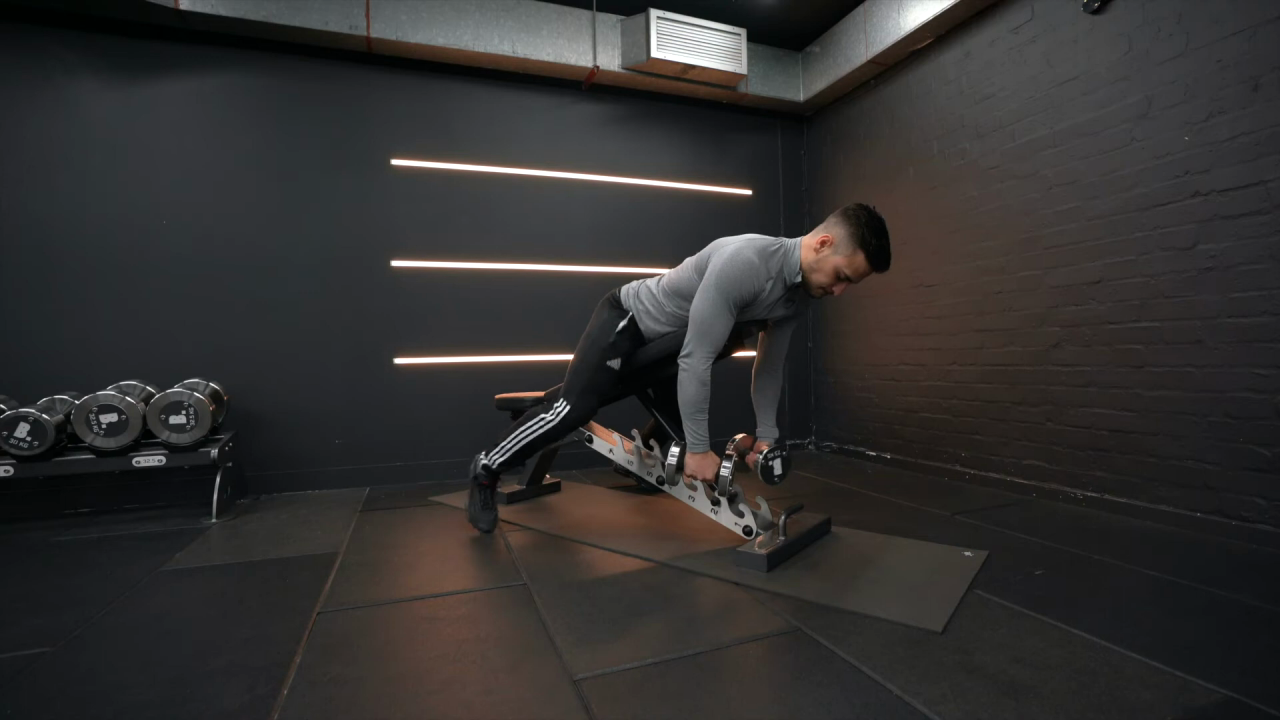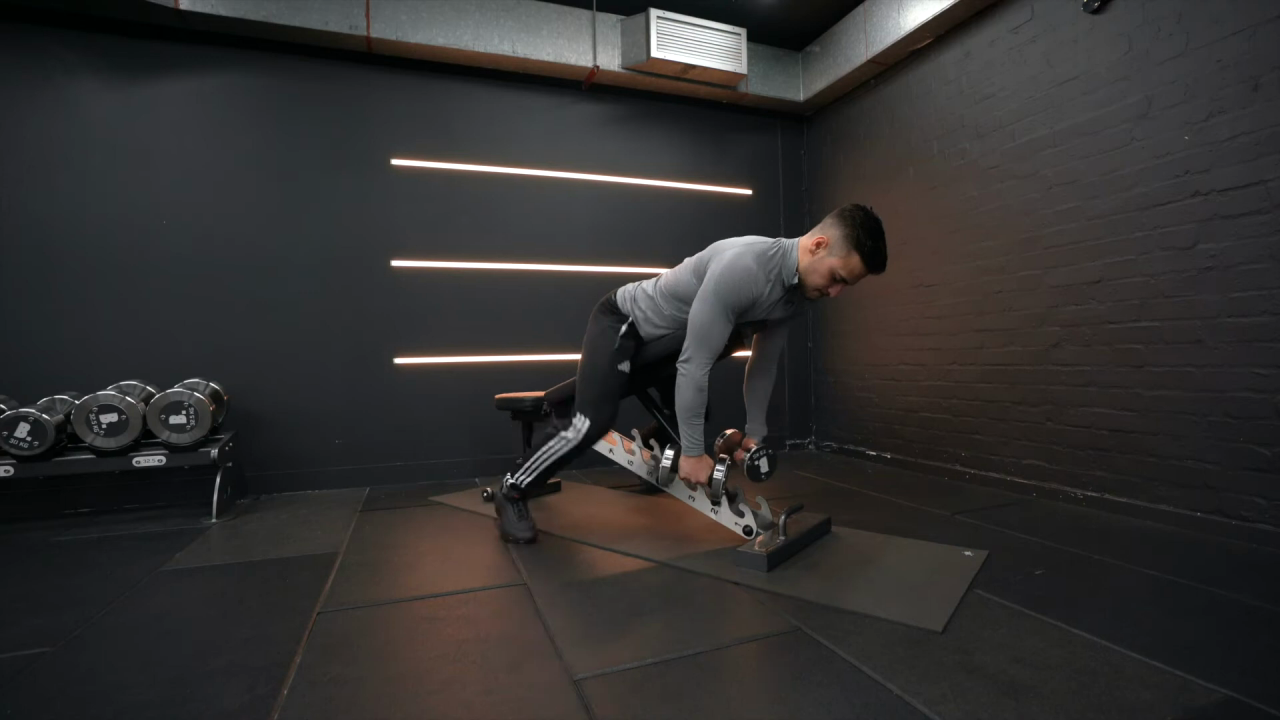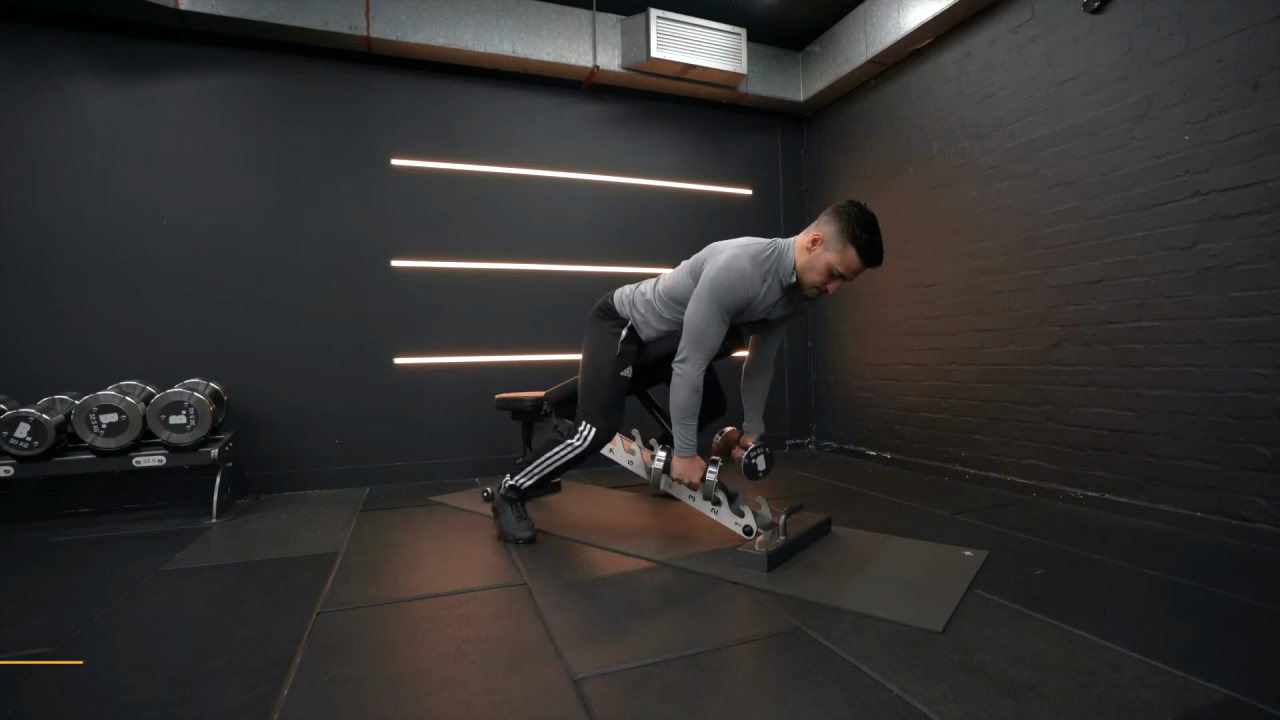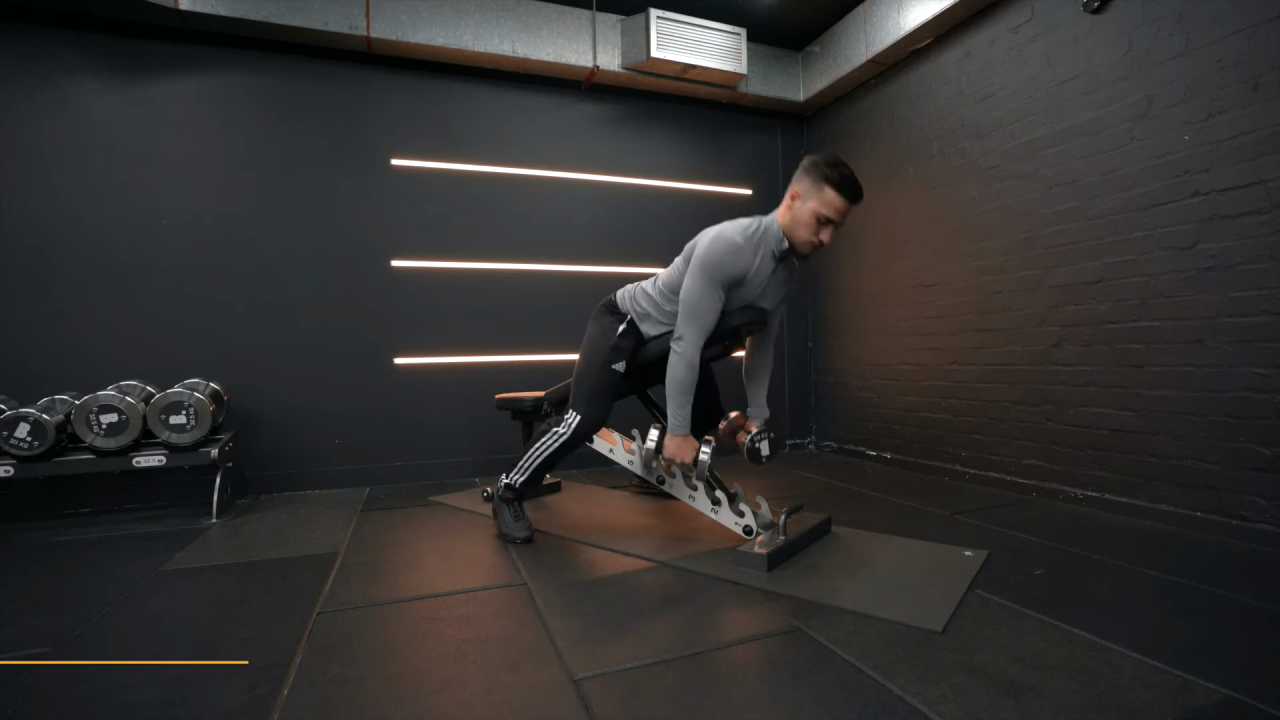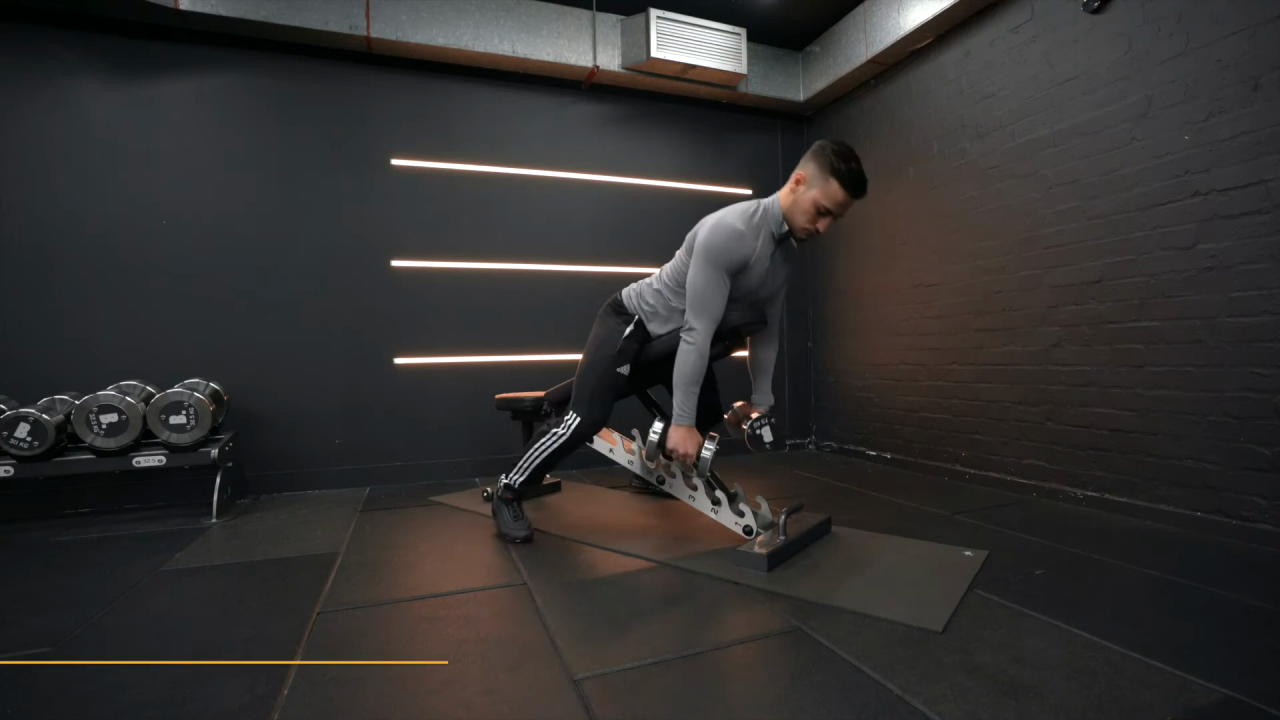
dt=0.2s
person 1, frame 1
left shoulder: (797, 293)
right shoulder: (743, 262)
left elbow: (769, 365)
right elbow: (697, 359)
left wrist: (766, 435)
right wrist: (698, 449)
left hip: (667, 336)
right hip: (629, 317)
left knee: (679, 416)
right knee: (574, 408)
right ankle: (487, 471)
person 1, frame 2
left shoulder: (795, 292)
right shoulder: (742, 267)
left elbow: (764, 363)
right elbow: (695, 364)
left wrist: (754, 433)
right wrist: (694, 452)
left hip: (669, 333)
right hip: (624, 320)
left knee: (688, 412)
right knee: (594, 421)
right ankle: (513, 492)
person 1, frame 3
left shoulder: (792, 291)
right shoulder: (737, 269)
left elbow: (761, 361)
right elbow: (690, 365)
left wrist: (752, 431)
right wrist: (685, 453)
left hip: (664, 334)
right hip: (621, 323)
left knee: (710, 404)
right knee: (597, 429)
right ankle: (511, 492)
person 1, frame 4
left shoulder: (786, 269)
right shoulder: (728, 245)
left elbow: (761, 343)
right elbow: (687, 342)
left wrist: (756, 415)
right wrist: (677, 432)
left hip: (666, 333)
right hip: (625, 321)
left knee: (708, 416)
right knee: (585, 418)
right ankle: (509, 492)
person 1, frame 5
left shoulder: (785, 251)
right shoulder: (729, 230)
left elbow: (765, 329)
right elbow: (697, 332)
left wrist: (761, 401)
right wrist: (681, 422)
left hip: (673, 333)
right hip: (632, 320)
left knee: (708, 416)
right knee: (587, 419)
right ankle: (509, 491)
